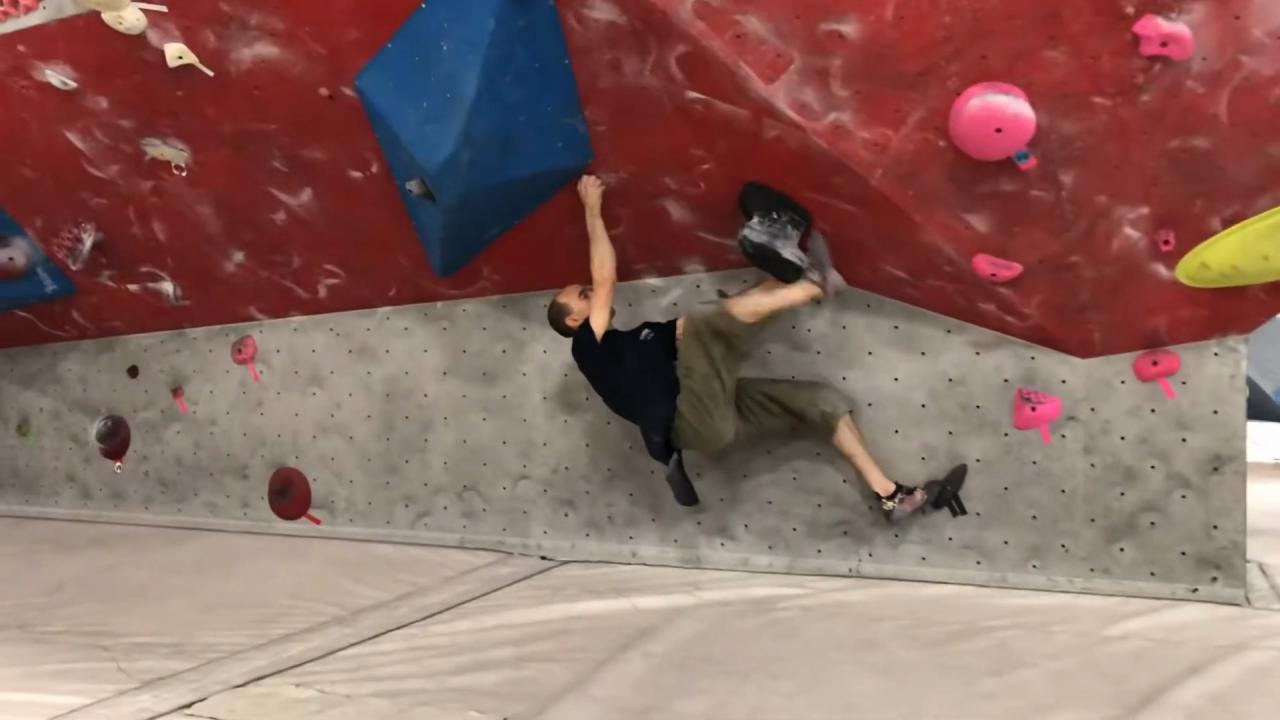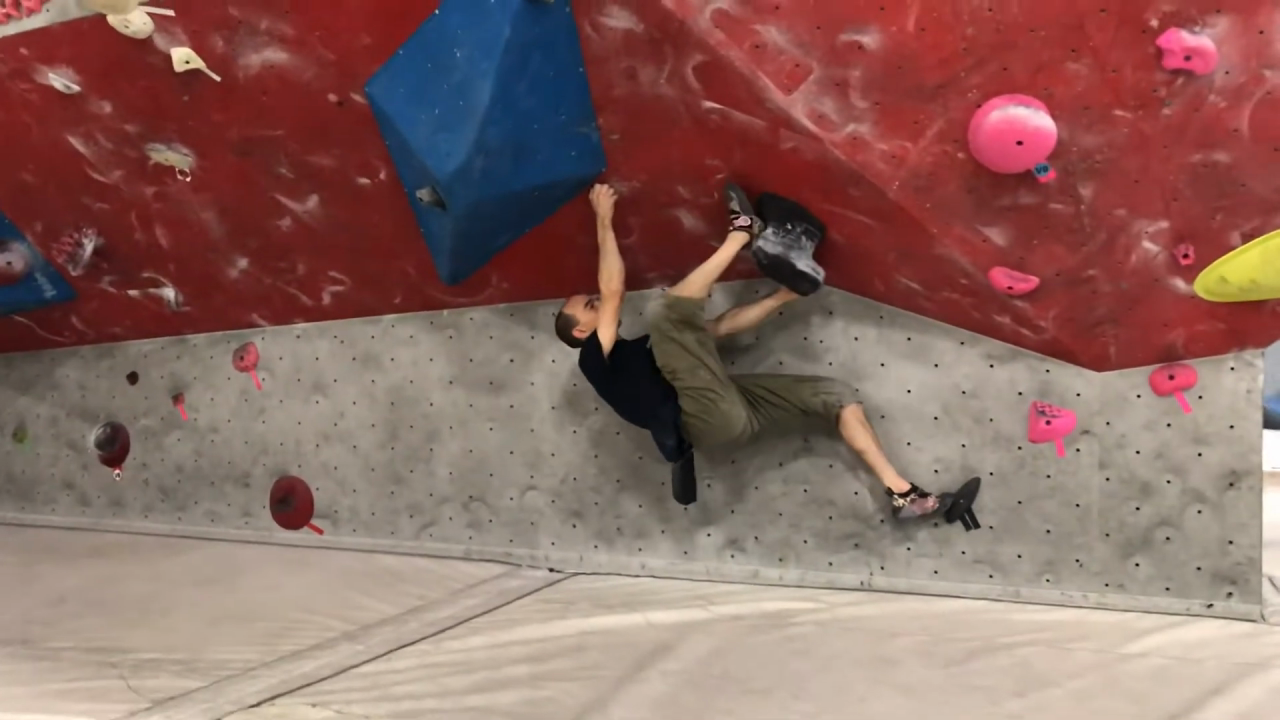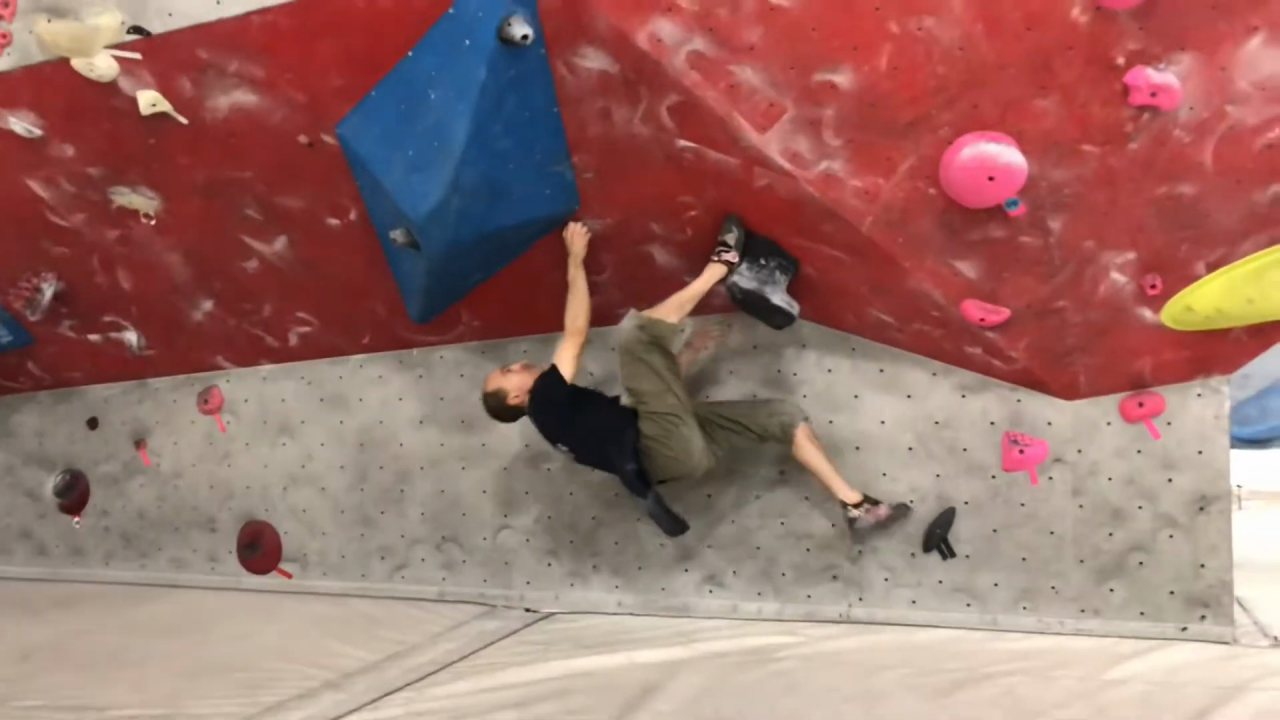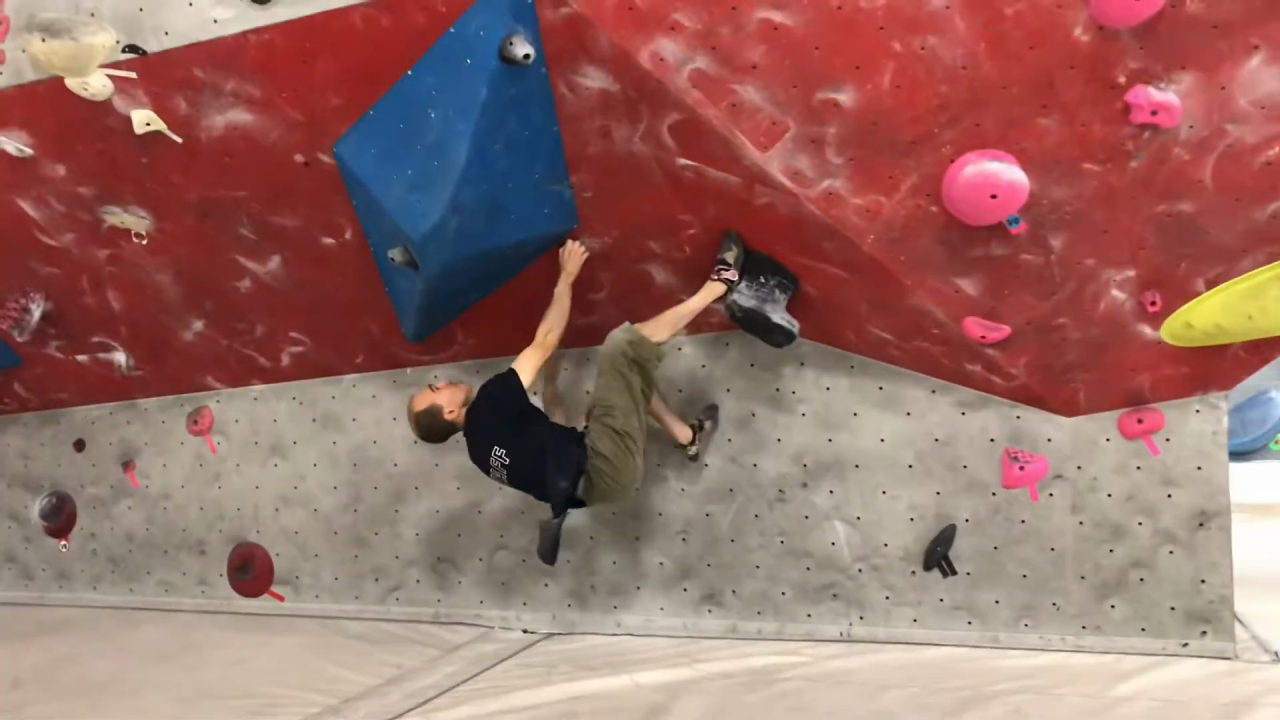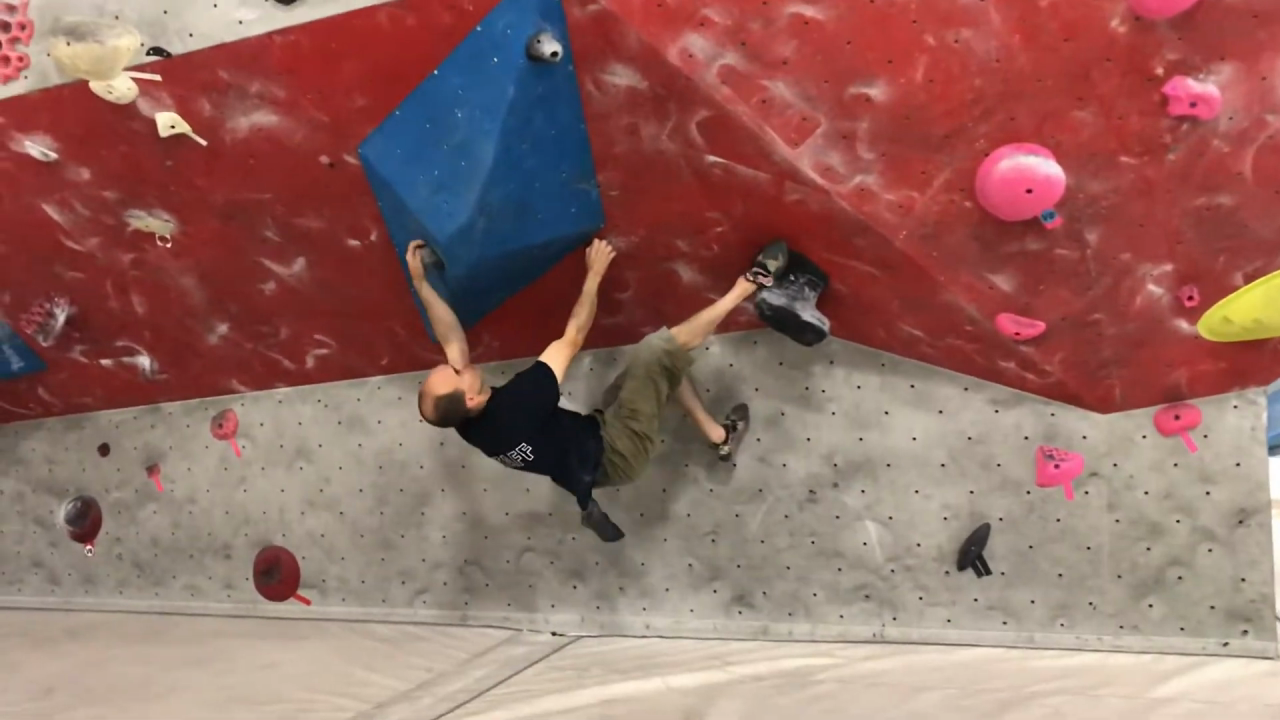
dt=0.5s
person 1, frame 1
left shoulder: (642, 336)
right shoulder: (589, 349)
right elbow: (605, 278)
left wrist: (766, 288)
right wrist: (592, 209)
left hip: (721, 415)
right hip: (701, 423)
left knee: (825, 401)
right knee: (710, 317)
left ankle: (890, 495)
right ankle: (812, 284)
person 1, frame 2
left shoulder: (644, 348)
right shoulder: (596, 358)
left elbow: (719, 326)
right elbow: (613, 290)
left wrist: (782, 296)
right wrist: (604, 221)
left hip: (732, 408)
right hip: (710, 415)
left knee: (835, 393)
right knee: (671, 308)
left ankle: (902, 493)
right ankle: (739, 234)
person 1, frame 3
left shoulder: (562, 414)
right shoulder: (549, 400)
right elbow: (576, 330)
left wrist: (684, 354)
right wrist: (575, 259)
left hip: (679, 448)
right hip: (669, 451)
left knee: (782, 417)
right knee: (634, 329)
left ankle: (855, 505)
right ankle: (716, 268)
person 1, frame 4
left shoulder: (480, 449)
right shoulder: (490, 406)
right elbow: (546, 343)
left wrist: (549, 381)
right wrist: (567, 276)
left hip: (592, 478)
right hip: (608, 473)
left knee: (627, 365)
right knee: (623, 345)
left ankle: (687, 436)
right ankle: (716, 283)
person 1, frame 5
left shoulder: (464, 422)
right shoulder: (517, 404)
left elbow: (452, 339)
right elbow: (573, 338)
left wrist: (420, 282)
right wrist: (594, 274)
left hip: (590, 451)
right hip: (613, 455)
left knee: (656, 361)
right knee: (659, 349)
left ankle: (718, 434)
right ankle: (747, 285)
